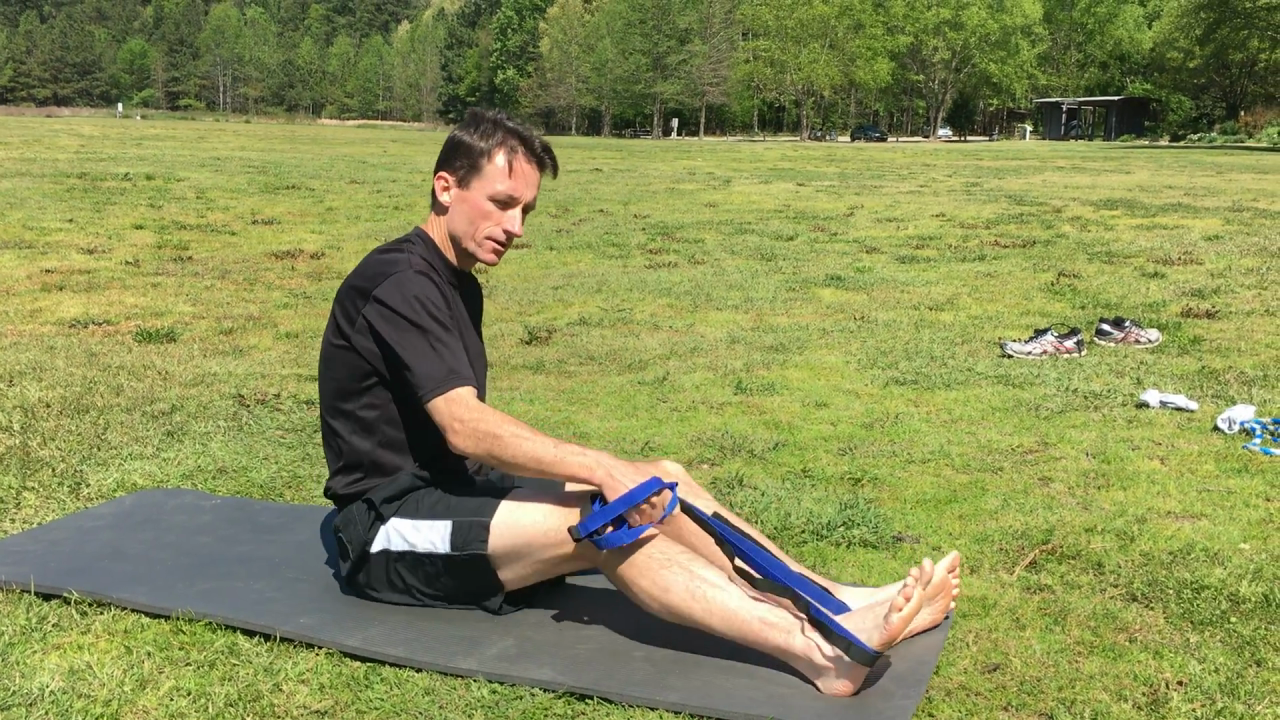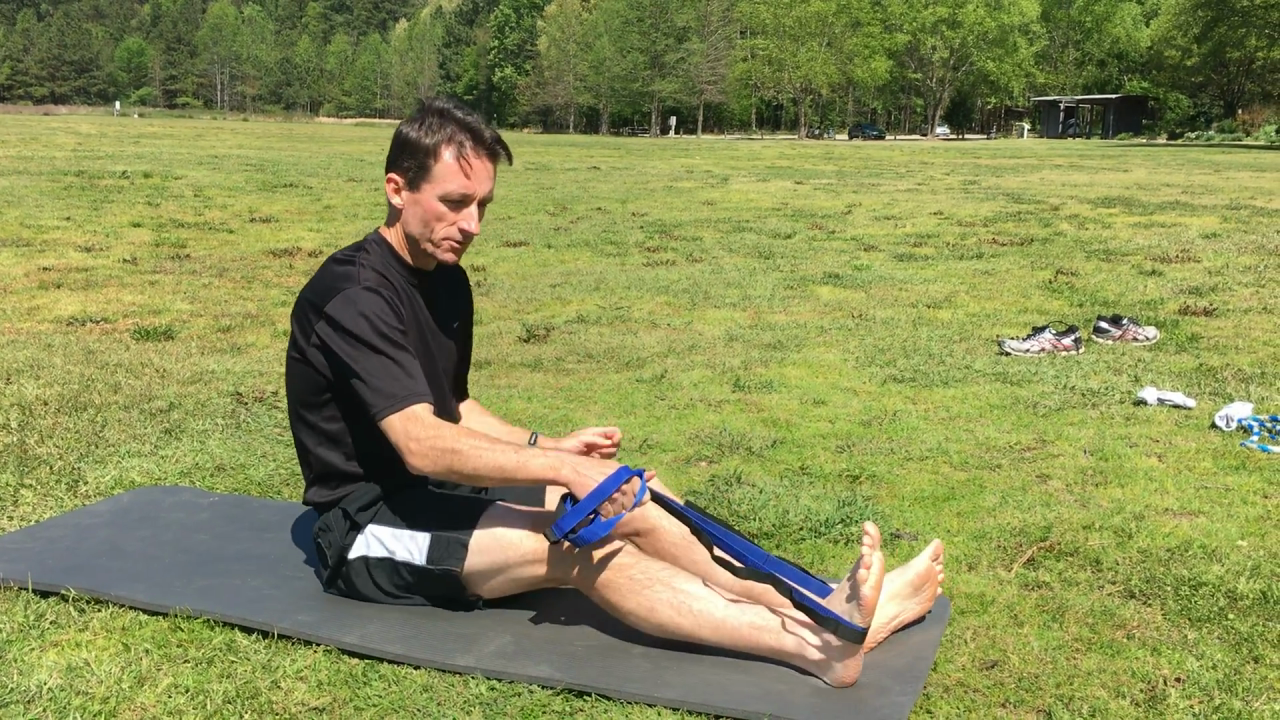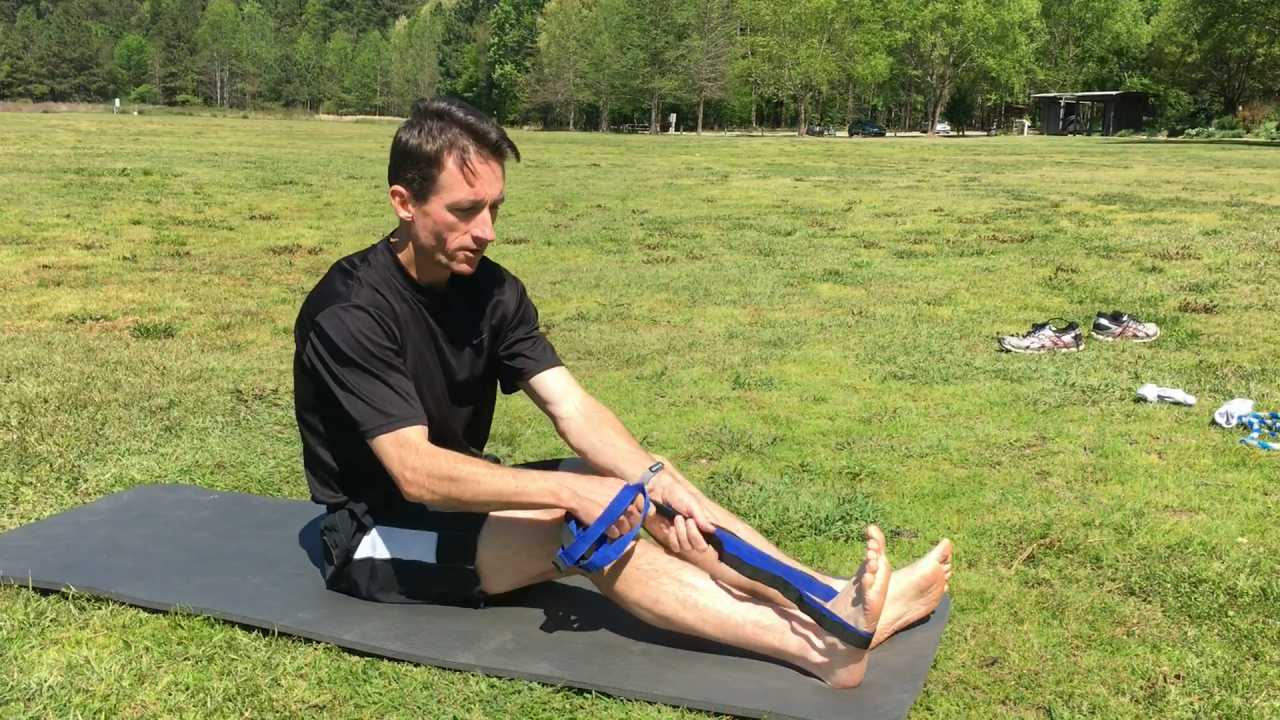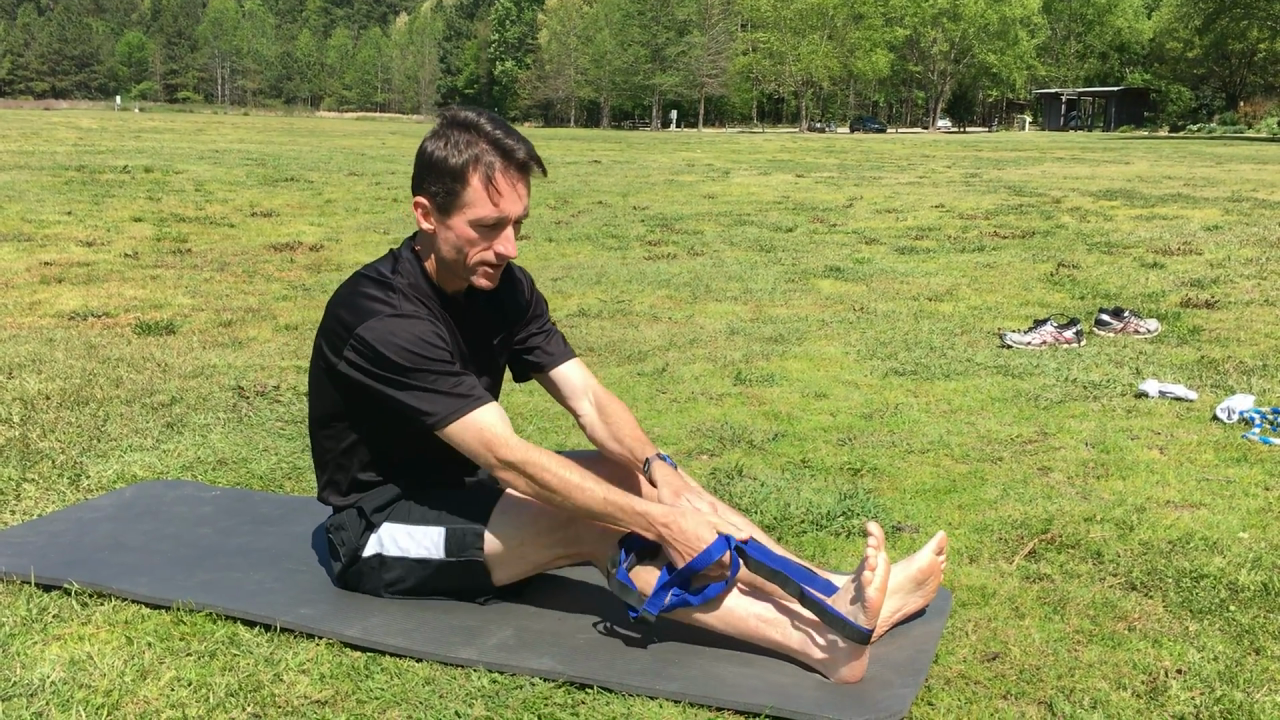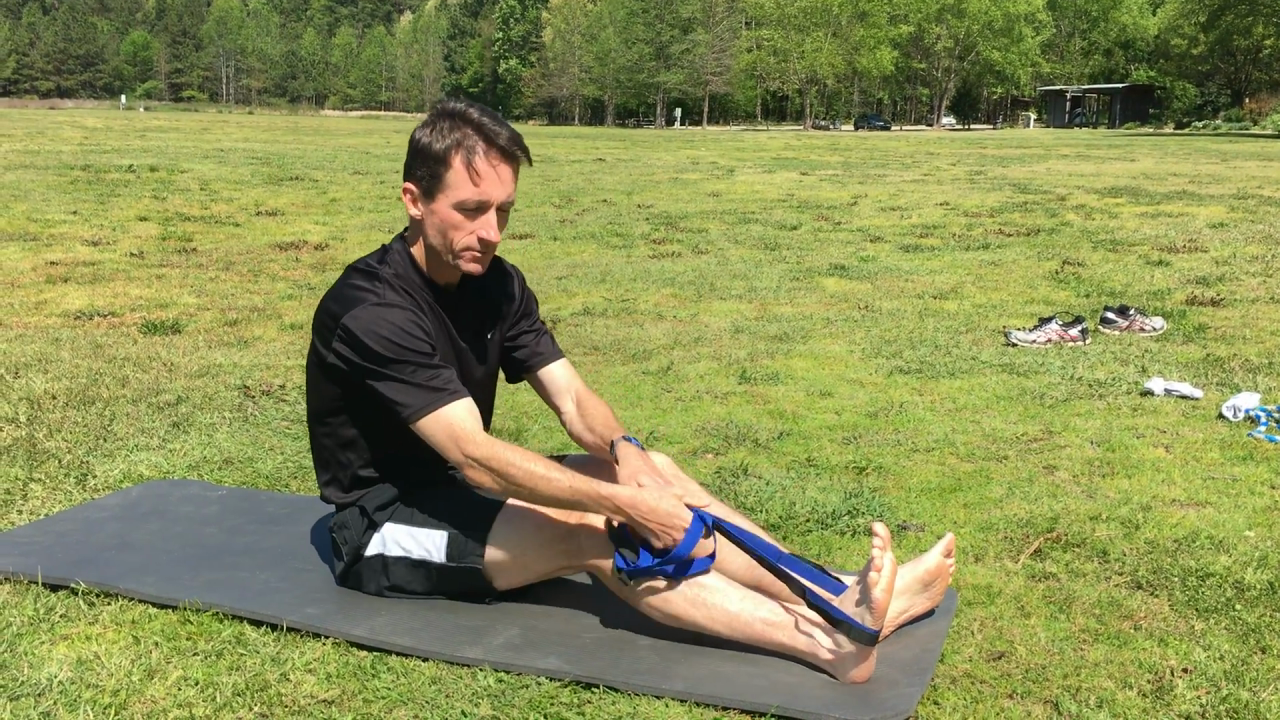
dt=0.4s
person 1, frame 1
left shoulder: (456, 284)
right shoulder: (403, 282)
right elbow: (464, 427)
right wrist: (603, 469)
left hip: (442, 497)
right hip: (387, 528)
left knee: (662, 483)
left ankle: (840, 609)
right ankle: (820, 651)
person 1, frame 2
left shoulder: (446, 283)
right shoulder: (352, 296)
right elbow: (421, 446)
left wrist: (547, 445)
right wrist: (559, 466)
left hip: (431, 496)
right hip: (365, 528)
left knee: (631, 503)
right knee: (578, 546)
left ankle: (820, 613)
right ankle: (810, 645)
person 1, frame 3
left shoulder: (492, 291)
right shoulder: (350, 311)
left elbow: (570, 405)
right elbow: (417, 473)
left wrist: (655, 481)
right wrist: (569, 489)
left hip: (452, 499)
right hip: (372, 534)
left knee: (640, 498)
right knee: (583, 532)
left ankle: (832, 605)
right ankle: (815, 647)
person 1, frame 4
left shoulder: (503, 287)
right shoulder: (381, 318)
left elbow: (589, 398)
right elbow: (511, 459)
left wrist: (658, 472)
right wrist: (662, 522)
left hip: (457, 486)
right hip: (379, 528)
left knee: (634, 470)
right knee: (588, 523)
left ankle: (828, 599)
right ankle: (816, 640)
person 1, frame 5
left shoulder: (496, 283)
right shoulder: (370, 309)
left elbow: (572, 395)
right elbow: (476, 456)
left wrist: (623, 451)
right wrist: (629, 503)
left hip: (456, 489)
right hip: (381, 525)
left knee: (648, 469)
right knee: (589, 529)
left ankle: (835, 600)
right ankle: (824, 641)
